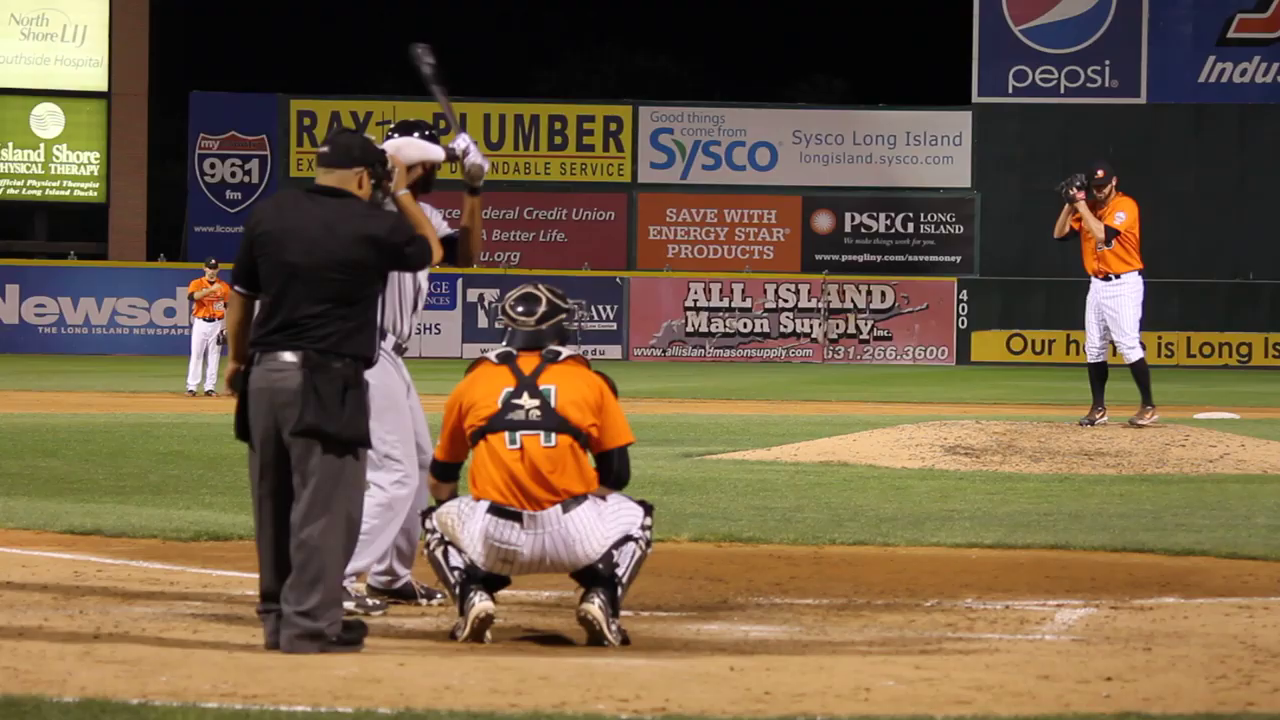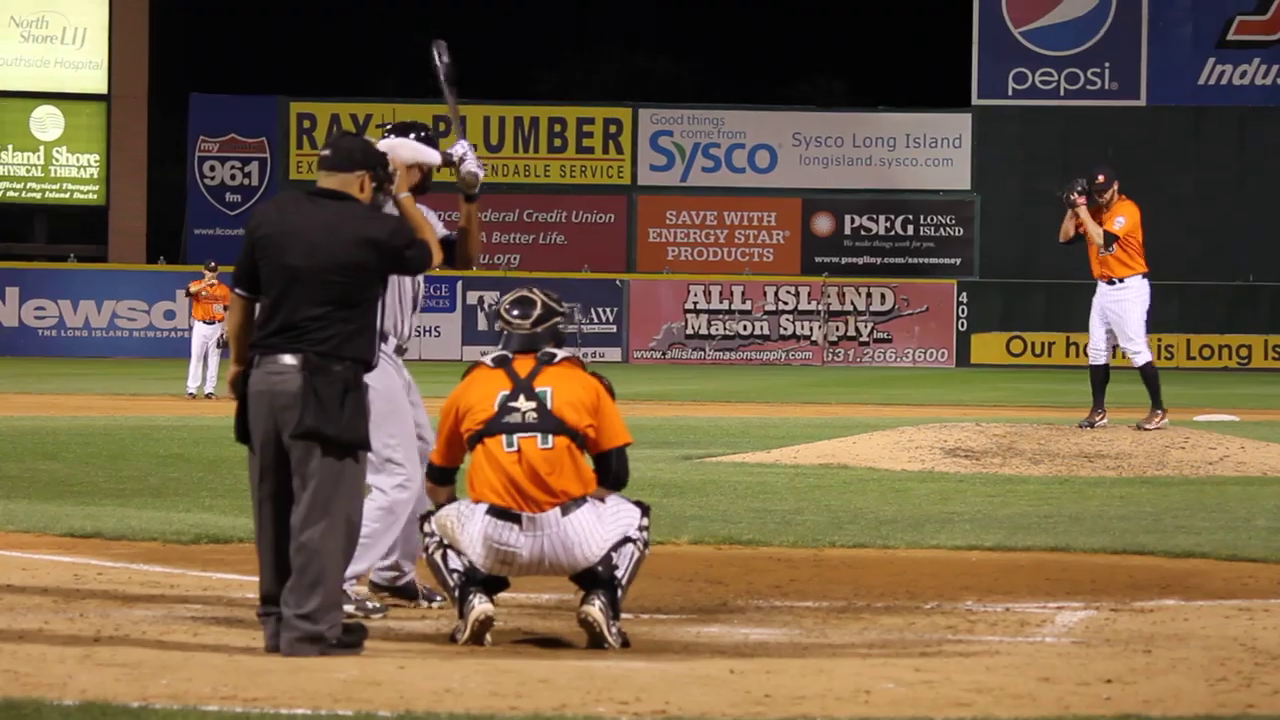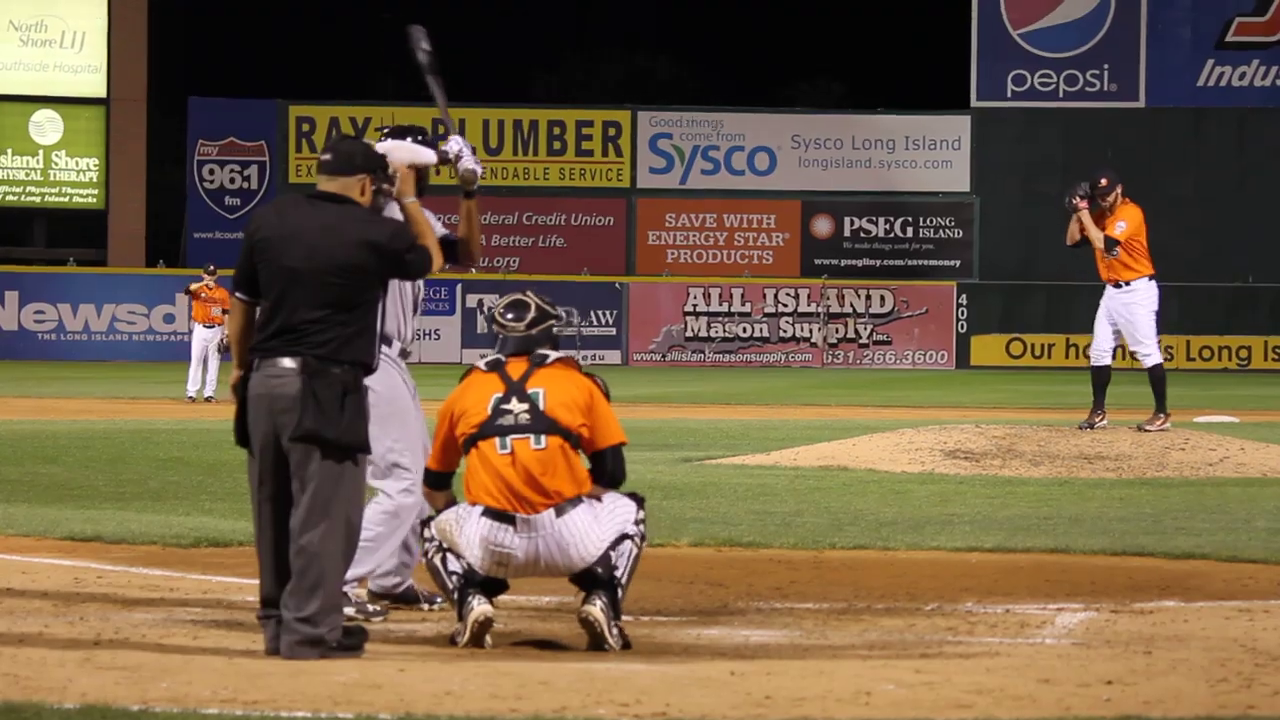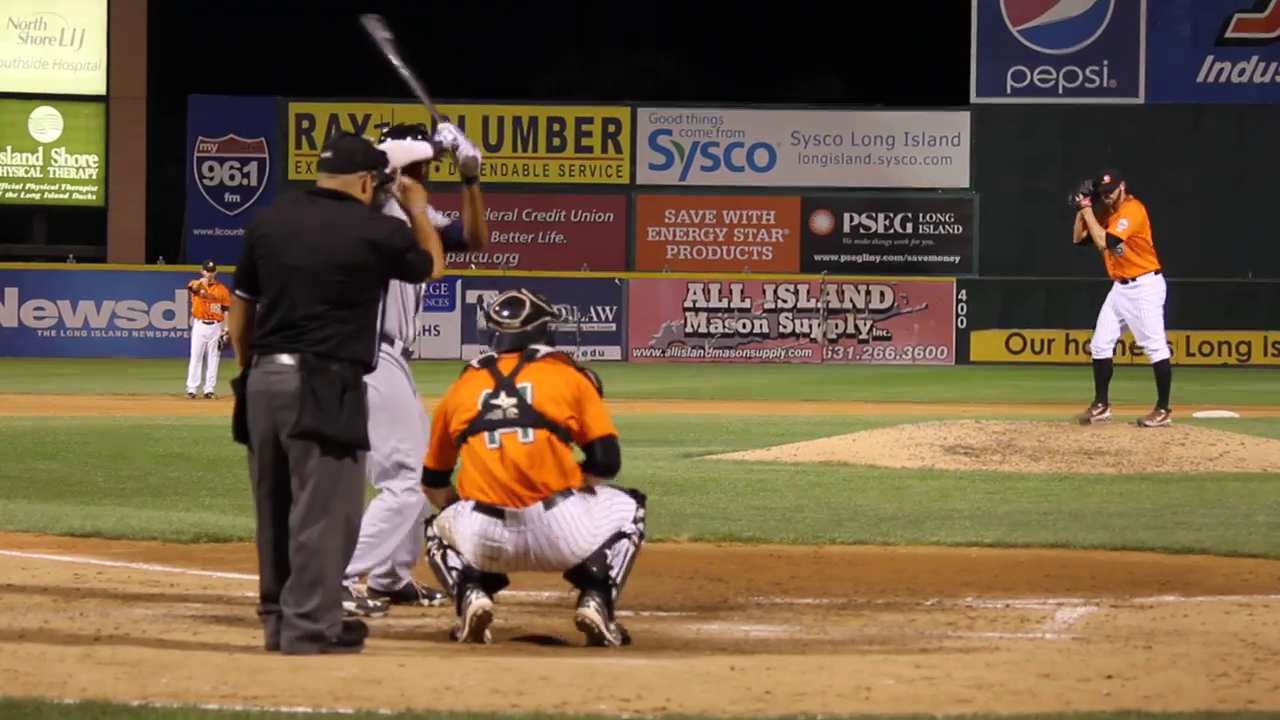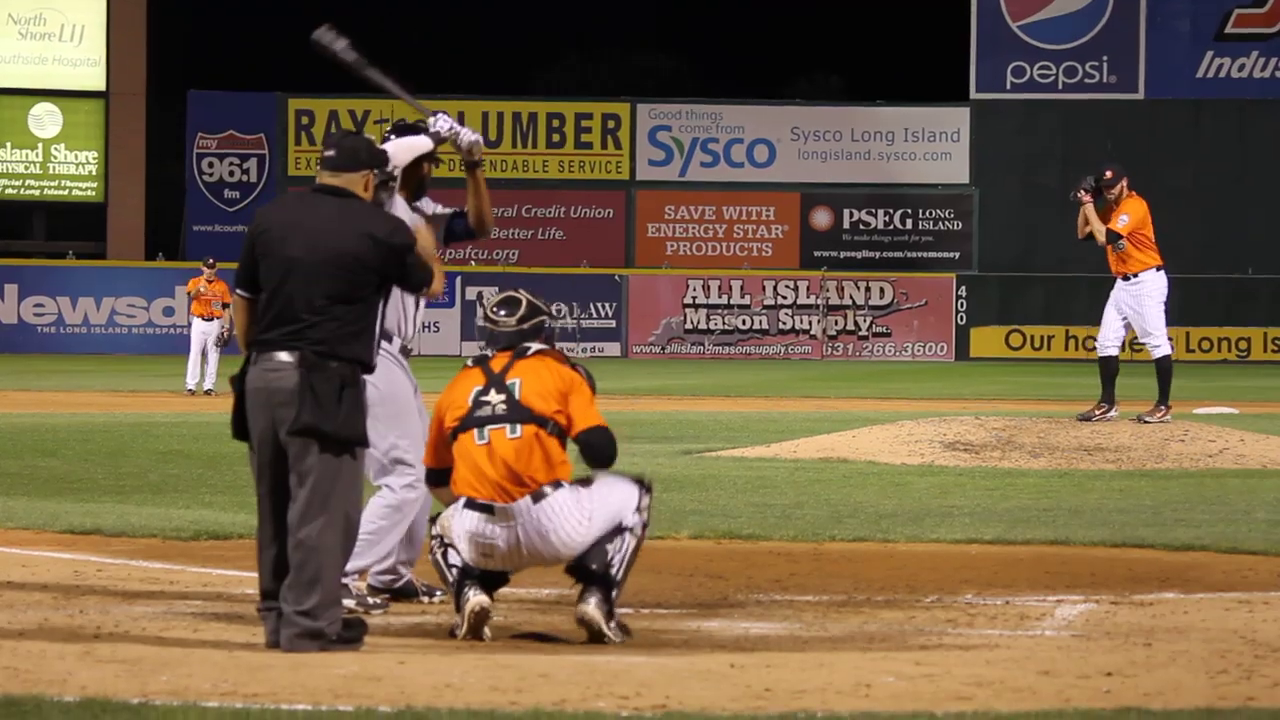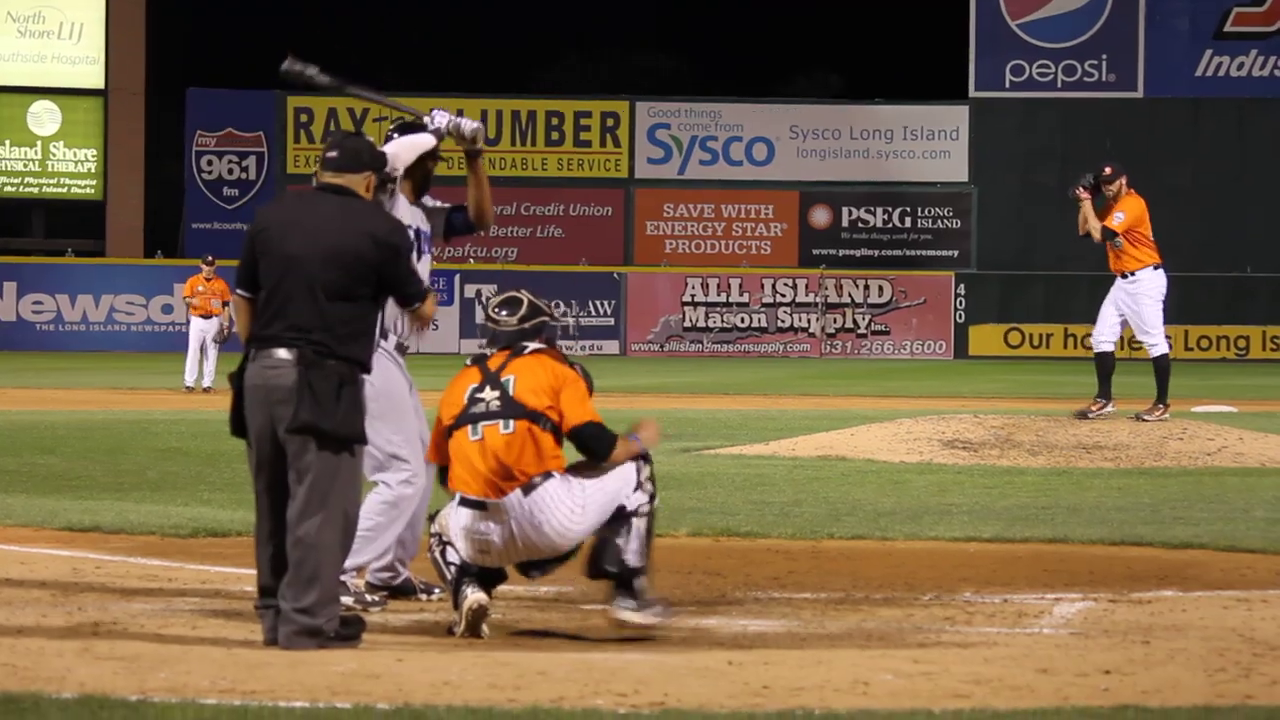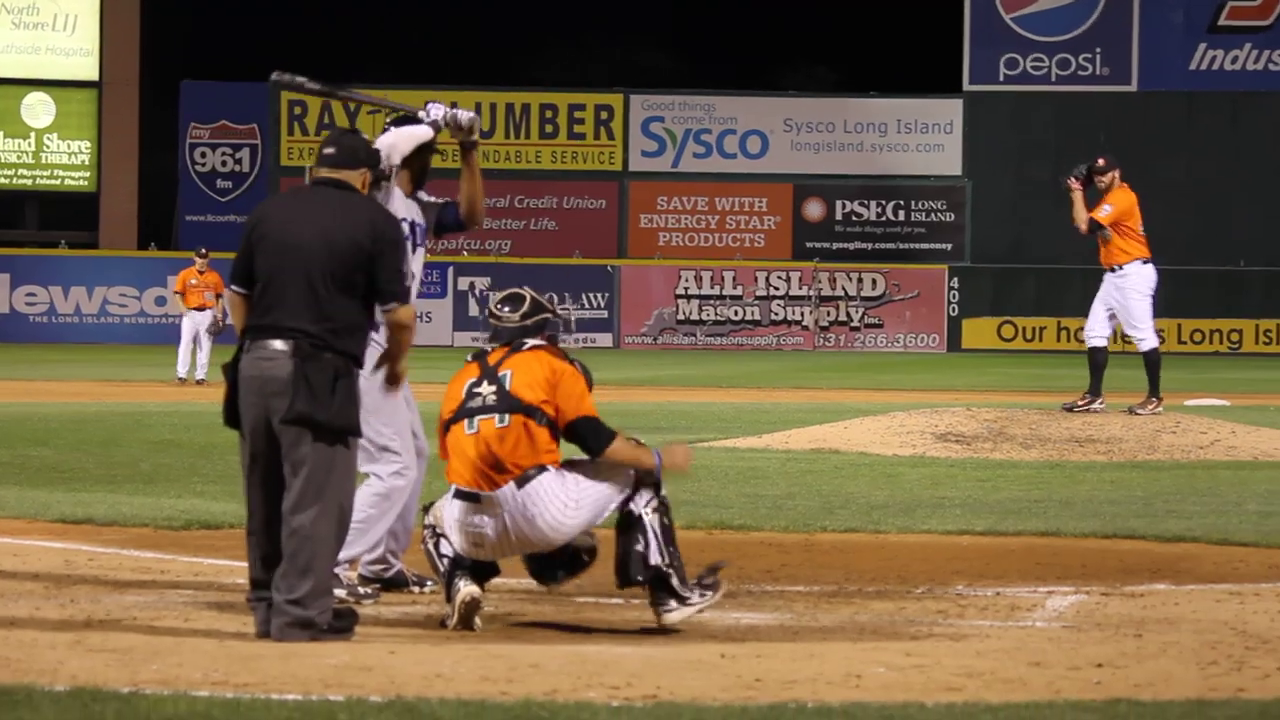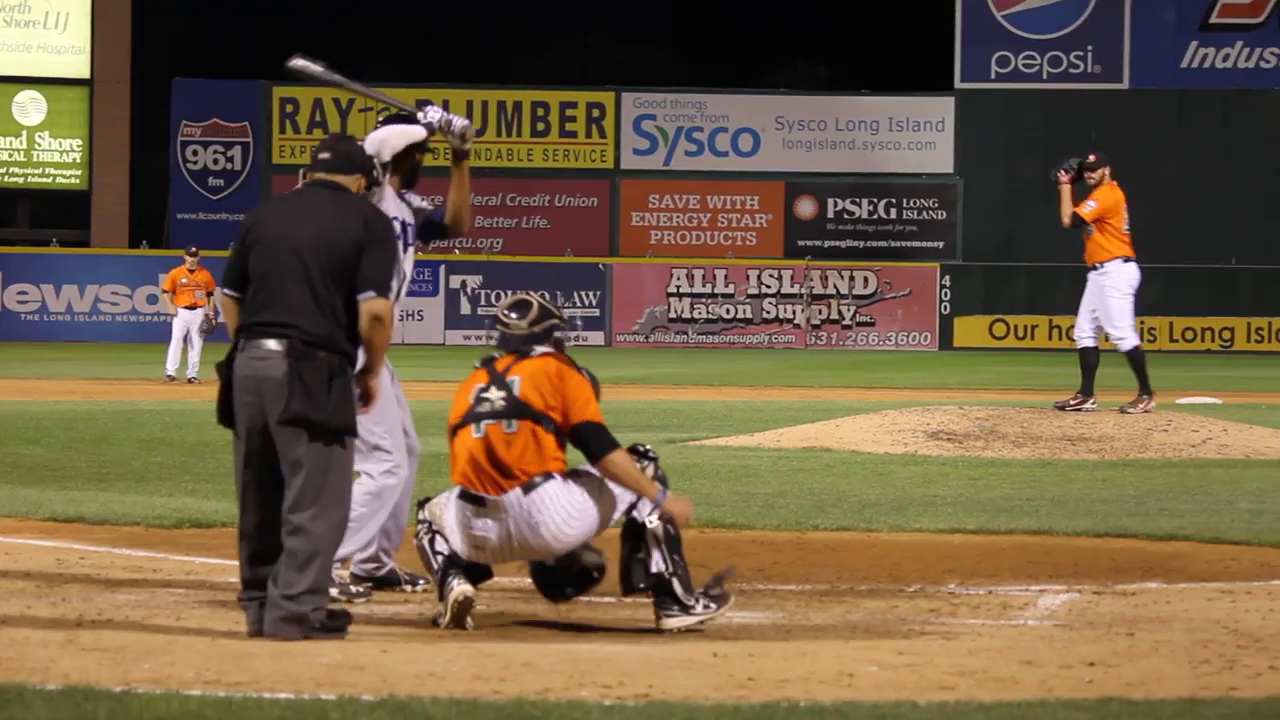
dt=0.1s
person 1, frame 1
left shoulder: (268, 213)
right shoulder: (378, 225)
left elbow: (240, 297)
right elbow: (428, 250)
left wrist: (236, 358)
right wrist: (401, 194)
left hip: (265, 375)
right hip: (328, 382)
left knee: (274, 504)
right knee: (324, 508)
left ankle: (277, 617)
right ankle: (310, 625)
person 1, frame 2
left shoulder: (269, 216)
right shoulder: (378, 229)
left elbow: (241, 299)
right elbow: (429, 254)
left wrist: (238, 361)
right wrist: (403, 197)
left hip: (265, 378)
right hip: (328, 384)
left knee: (274, 506)
right knee: (324, 511)
left ankle: (277, 619)
right ankle: (310, 628)
person 1, frame 3
left shoulder: (268, 219)
right shoulder: (379, 233)
left elbow: (241, 303)
right elbow: (430, 260)
left wrist: (241, 365)
right wrist: (409, 200)
left hip: (265, 380)
right hip: (327, 388)
left knee: (275, 509)
right knee: (324, 513)
left ankle: (277, 622)
right ankle: (310, 631)
person 1, frame 4
left shoulder: (269, 217)
right shoulder: (379, 231)
left elbow: (242, 301)
right elbow: (433, 265)
left wrist: (245, 362)
right wrist: (416, 208)
left hip: (264, 377)
right hip: (326, 384)
left knee: (275, 505)
right knee: (324, 510)
left ankle: (278, 618)
right ankle: (310, 626)
person 1, frame 5
left shoulder: (271, 215)
right shoulder: (382, 228)
left elbow: (243, 301)
right elbow: (427, 286)
right wrist: (425, 250)
left hip: (263, 375)
right hip: (326, 381)
left knee: (276, 503)
right knee: (323, 507)
left ankle: (278, 616)
right ankle: (310, 624)
person 1, frame 6
left shoulder: (271, 215)
right shoulder: (381, 228)
left elbow: (244, 301)
right elbow: (422, 309)
right wrist: (424, 300)
left hip: (262, 372)
right hip: (324, 379)
left knee: (273, 501)
right knee: (322, 505)
left ankle: (276, 613)
right ankle: (308, 621)
person 1, frame 7
left shoulder: (269, 209)
right shoulder: (376, 221)
left elbow: (238, 295)
right elbow: (398, 315)
right wrist: (396, 360)
left hip: (256, 364)
right hip: (319, 371)
left knee: (267, 496)
right knee: (317, 500)
left ankle: (269, 605)
right ankle: (302, 613)
person 1, frame 8
left shoulder: (264, 214)
right shoulder: (368, 219)
left elbow: (231, 298)
right elbow: (375, 310)
right wrist: (371, 373)
left hip: (250, 364)
right hip: (313, 371)
left knee: (259, 495)
right knee: (316, 499)
left ankle: (260, 604)
right ankle: (295, 609)
person 2, frame 1
left shoulder: (423, 213)
left elbow: (466, 253)
right elbow: (389, 150)
left wrist: (473, 188)
right wrist: (445, 153)
left hip: (386, 353)
left knee: (422, 463)
right knee: (396, 474)
left ankle: (389, 572)
person 2, frame 2
left shoulder: (420, 214)
left elbow: (464, 256)
right elbow: (384, 150)
left wrist: (469, 194)
right wrist: (440, 155)
left hip: (386, 355)
left knee: (423, 461)
right knee: (396, 478)
left ankle: (393, 569)
person 2, frame 3
left shoulder: (419, 217)
left elbow: (468, 252)
right elbow: (381, 154)
left wrist: (469, 189)
right wrist: (440, 152)
left hip: (388, 360)
left knee: (423, 469)
right knee: (403, 481)
left ankle: (391, 579)
right ankle: (335, 586)
person 2, frame 4
left shoulder: (420, 215)
right shoulder: (373, 202)
left elbow: (474, 238)
right elbow: (381, 155)
left wrist: (470, 176)
right wrist: (436, 143)
left hip: (390, 358)
left knee: (423, 470)
right knee: (407, 479)
left ankle: (391, 577)
right ankle: (337, 581)
person 2, frame 5
left shoulder: (424, 215)
right shoulder: (375, 198)
left elbow: (480, 226)
right elbow: (387, 155)
left wrist: (473, 162)
right wrist: (433, 135)
left hip: (390, 356)
left knee: (422, 466)
right knee: (404, 477)
left ankle: (391, 575)
right ankle: (336, 578)
person 2, frame 6
left shoulder: (425, 213)
right shoulder: (376, 196)
left elbow: (480, 219)
right elbow: (389, 155)
left wrist: (473, 153)
right wrist: (434, 132)
left hip: (387, 353)
left knee: (420, 463)
right knee: (401, 474)
left ankle: (389, 572)
right ankle: (334, 575)
person 2, frame 7
left shoulder: (419, 206)
right shoulder: (373, 186)
left elbow: (470, 216)
right elbow: (387, 144)
left wrist: (468, 146)
right wrist: (431, 125)
left hip: (375, 345)
left knee: (413, 454)
right knee: (392, 465)
left ankle: (381, 564)
person 2, frame 8
left shoulder: (408, 206)
right shoulder: (365, 187)
left elbow: (455, 223)
right elbow: (376, 142)
left wrist: (460, 153)
right wrist: (423, 126)
left knee: (404, 453)
right knee: (384, 464)
left ankle: (373, 563)
person 3, frame 1
left shoulder: (474, 381)
right shoulder: (589, 380)
left elbow: (440, 483)
right elbow: (617, 475)
left wrist: (475, 517)
left hip: (495, 537)
right hip: (574, 535)
left knee: (437, 521)
right knee: (636, 517)
left ankle: (473, 598)
right ankle: (601, 598)
person 3, frame 2
left shoulder: (470, 385)
right shoulder: (585, 381)
left elbow: (437, 487)
right elbow: (615, 475)
left wrist: (467, 518)
left hip: (494, 539)
right hip: (572, 538)
left knee: (436, 525)
right knee: (634, 517)
left ankle: (473, 600)
right ankle: (602, 600)
person 3, frame 3
left shoulder: (467, 388)
right shoulder: (577, 381)
left elbow: (435, 488)
right elbow: (612, 473)
left wrist: (471, 521)
left hip: (490, 541)
right hip: (570, 537)
left knee: (437, 530)
right knee: (630, 511)
left ankle: (472, 601)
right ankle: (602, 600)
person 3, frame 4
left shoulder: (461, 386)
right shoulder: (568, 375)
left elbow: (434, 485)
right elbow: (606, 462)
left hip: (486, 537)
right hip: (562, 531)
left knee: (440, 529)
right knee: (630, 508)
left ankle: (471, 596)
right ankle: (597, 600)
person 3, frame 5
left shoulder: (457, 385)
right shoulder: (557, 372)
left elbow: (436, 480)
right elbow: (602, 454)
left hip: (481, 536)
right hip: (556, 522)
left knee: (443, 529)
right knee: (632, 493)
left ankle: (471, 591)
right ankle: (597, 597)
person 3, frame 6
left shoulder: (458, 384)
right shoulder: (554, 368)
left elbow: (448, 475)
right elbow: (599, 448)
right wrist: (639, 441)
left hip: (481, 533)
right hip: (551, 514)
left knee: (444, 528)
right knee: (632, 471)
left ankle: (469, 590)
right ankle: (629, 595)
person 3, frame 7
left shoulder: (462, 378)
right shoulder: (553, 365)
right elbow: (597, 441)
right wrist: (659, 460)
left hip: (477, 525)
right hip: (542, 504)
left knee: (437, 519)
right knee: (635, 467)
left ankle: (461, 581)
right ankle: (672, 596)
person 3, frame 8
left shoulder: (471, 383)
right shoulder: (560, 371)
right elbow: (599, 447)
right wrist: (661, 499)
left hip: (481, 531)
right hip: (548, 513)
left knee: (431, 516)
right knee: (639, 467)
left ankle: (454, 581)
right ankle: (676, 603)
person 4, frame 1
left shoulder: (1125, 206)
right shoulder: (1089, 208)
left elbow: (1101, 234)
right elbow: (1059, 234)
left wrist: (1081, 205)
right wrist: (1070, 204)
left hip: (1124, 284)
right hip: (1098, 285)
left knee: (1129, 344)
right knee: (1094, 348)
left ankle: (1148, 405)
right ankle: (1098, 408)
person 4, frame 2
left shoulder: (1128, 210)
right shoulder: (1093, 211)
left elbow: (1101, 239)
right elbow: (1065, 237)
left wrist: (1083, 208)
right wrist: (1073, 208)
left hip: (1130, 288)
right hip: (1104, 289)
left knee: (1136, 349)
right knee: (1097, 351)
left ankle: (1158, 410)
right ankle: (1099, 409)
person 4, frame 3
left shoulder: (1130, 213)
right shoulder: (1100, 215)
left elbow: (1101, 245)
right elbow: (1072, 241)
left wrist: (1084, 213)
right wrist: (1077, 213)
left hip: (1137, 291)
right hip: (1113, 291)
left knee: (1147, 351)
right knee: (1100, 351)
left ankle: (1161, 414)
right ankle: (1098, 412)
person 4, frame 4
left shoulder: (1133, 210)
right shoulder: (1105, 212)
left elbow: (1104, 242)
right elbow: (1079, 238)
left wrist: (1088, 211)
right wrist: (1082, 210)
left hip: (1145, 286)
right hip: (1120, 287)
left knee: (1155, 345)
right knee: (1101, 344)
left ankle: (1163, 409)
right ankle: (1101, 404)
person 4, frame 5
left shoulder: (1134, 207)
right shoulder: (1112, 209)
left elbow: (1103, 238)
right elbow: (1083, 234)
left wrist: (1089, 205)
right wrist: (1085, 206)
left hip: (1147, 282)
right hip: (1124, 284)
left knee: (1156, 342)
right knee: (1107, 342)
left ankle: (1163, 405)
right ankle: (1108, 404)
person 4, frame 6
left shoulder: (1132, 205)
right shoulder: (1113, 206)
left elbow: (1099, 235)
right elbow: (1084, 231)
left wrist: (1087, 202)
right wrist: (1084, 203)
left hip: (1145, 280)
right hip: (1123, 282)
left knee: (1154, 340)
right knee: (1102, 337)
left ankle: (1162, 404)
right ankle: (1103, 399)
person 4, frame 7
left shoulder: (1121, 198)
right shoulder: (1110, 198)
left elbow: (1085, 226)
right elbow: (1083, 222)
left wrist: (1077, 194)
right wrist: (1077, 193)
left hip: (1134, 273)
right hip: (1115, 275)
left knee: (1142, 335)
right knee: (1095, 332)
left ankle: (1154, 397)
right ankle: (1094, 395)
person 4, frame 8
left shoulder: (1107, 195)
right shoulder: (1100, 195)
left elbow: (1069, 221)
right elbow: (1072, 217)
left wrist: (1065, 188)
right wrist: (1067, 187)
left hip: (1117, 272)
right hip: (1100, 274)
left knee: (1122, 333)
right knee: (1084, 332)
left ankle: (1145, 393)
right ankle: (1086, 395)
